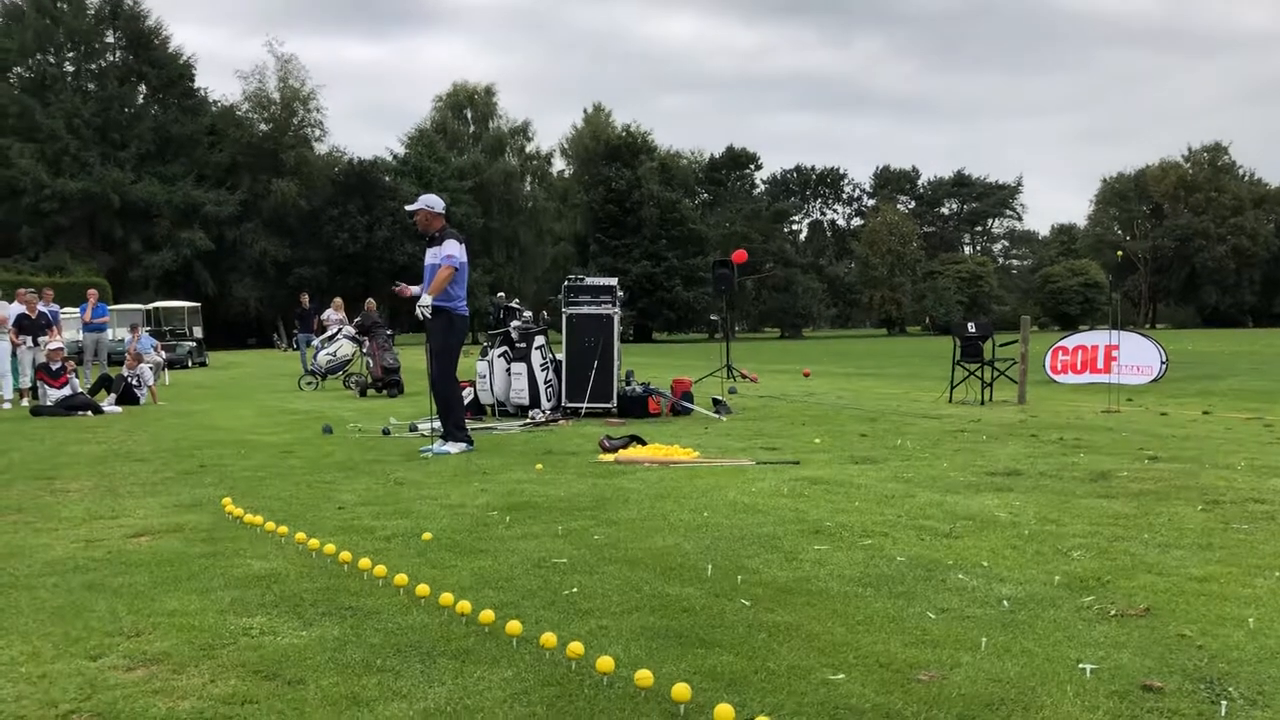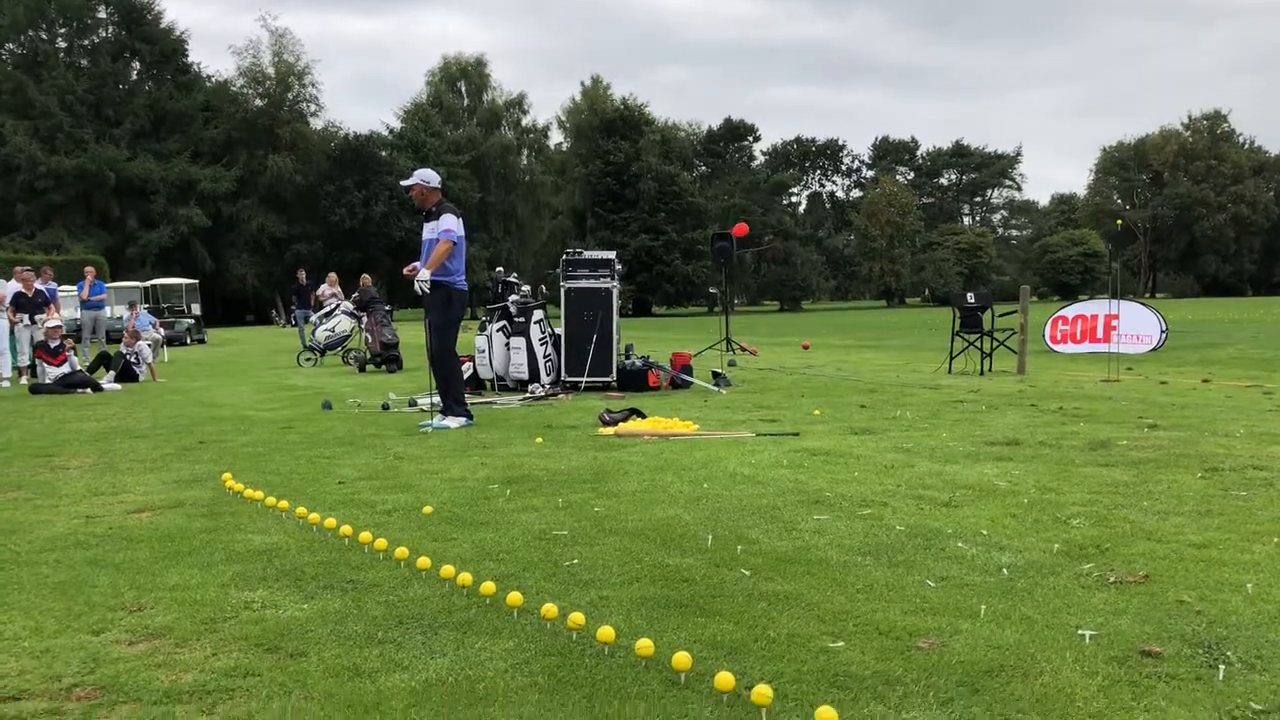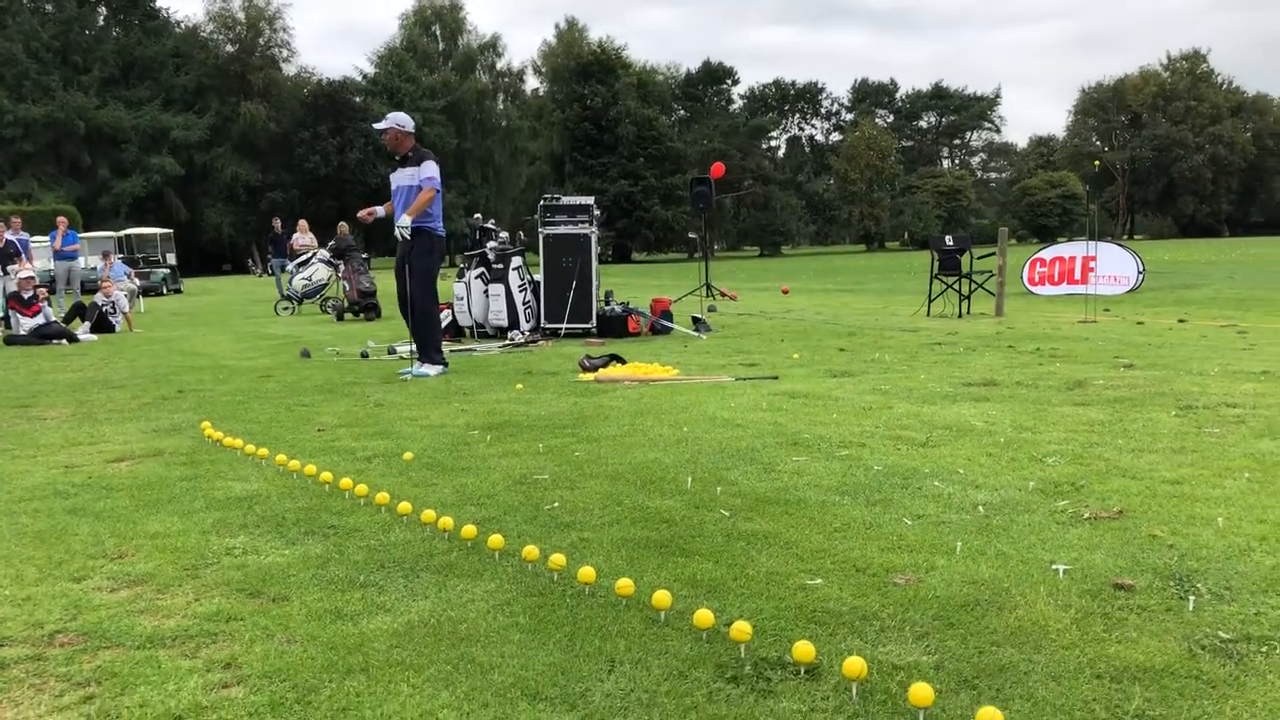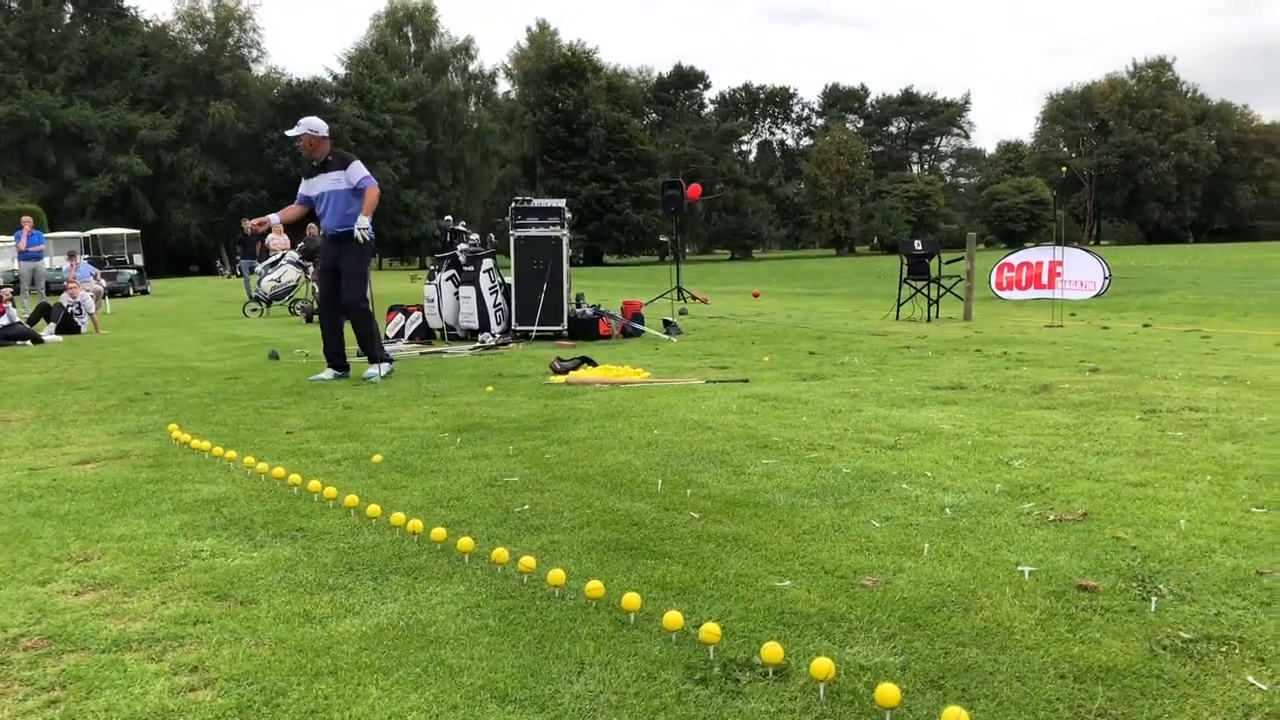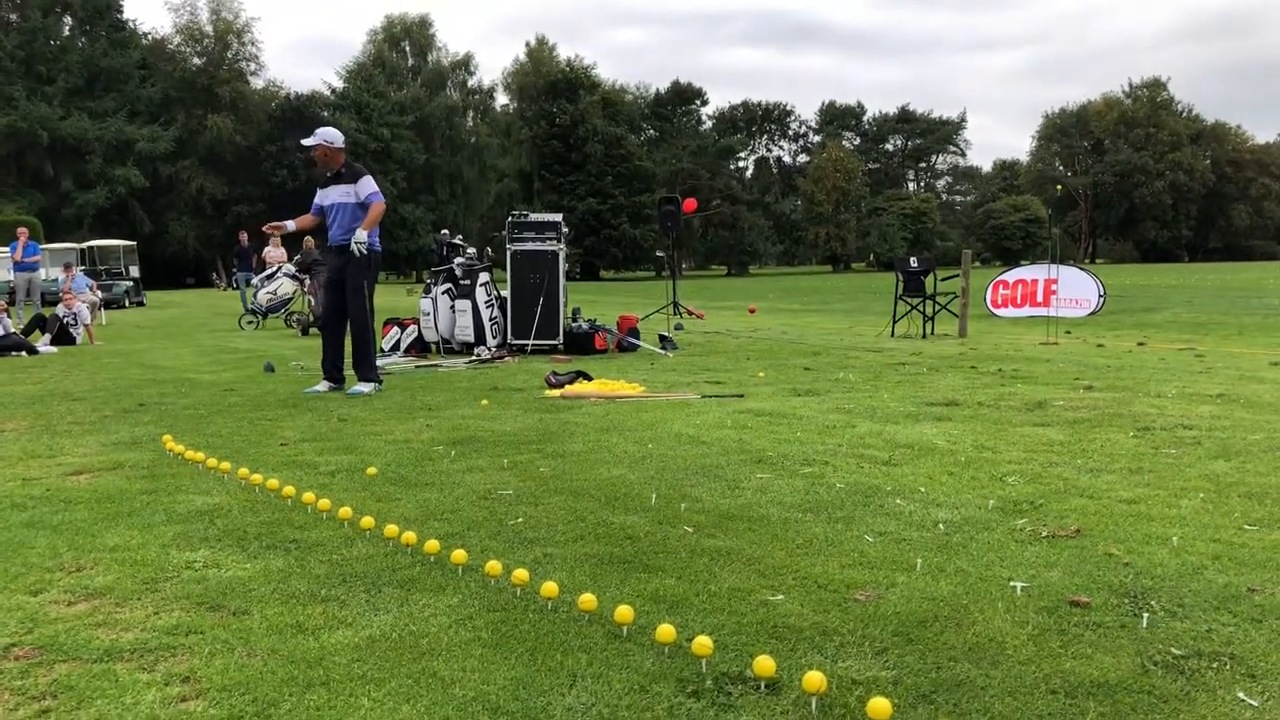
dt=1s
person 1, frame 1
left shoulder: (451, 239)
right shoulder: (432, 242)
left elbow: (448, 270)
left wrist: (427, 297)
right wrist: (415, 290)
left hip: (450, 317)
right hip: (437, 316)
left knee: (445, 379)
right knee: (438, 380)
left ankle: (460, 438)
right ankle: (449, 436)
person 1, frame 2
left shoulder: (447, 213)
right shoulder: (430, 217)
left elbow: (446, 244)
left wrist: (426, 271)
right wrist: (419, 265)
left hip: (448, 291)
right hip: (435, 291)
left knee: (444, 352)
right knee: (437, 354)
left ankle: (460, 412)
right ankle: (448, 410)
person 1, frame 3
left shoulder: (424, 160)
right shoulder: (398, 166)
left elbow: (430, 192)
left wrist: (407, 217)
right wrist: (378, 211)
left hip: (426, 237)
right hip: (406, 239)
left knee: (423, 299)
right knee: (406, 300)
left ankle: (435, 360)
right ankle: (424, 357)
person 1, frame 4
left shoulder: (346, 162)
right shoulder: (311, 175)
left elbow: (372, 189)
right elbow: (300, 207)
left wrist: (364, 218)
right wrist: (272, 219)
left hip: (354, 240)
right hip: (329, 243)
left knee: (352, 301)
right knee: (327, 306)
left ankle: (380, 360)
right ankle: (337, 366)
person 1, frame 5
left shoulder: (358, 175)
right shoulder: (325, 183)
left elbow: (379, 205)
right elbow: (315, 217)
left wrist: (362, 232)
right wrist: (287, 226)
left hip: (362, 253)
right hip: (336, 254)
left knee: (359, 317)
right knee: (330, 317)
left ankle: (369, 378)
right ankle: (332, 378)
